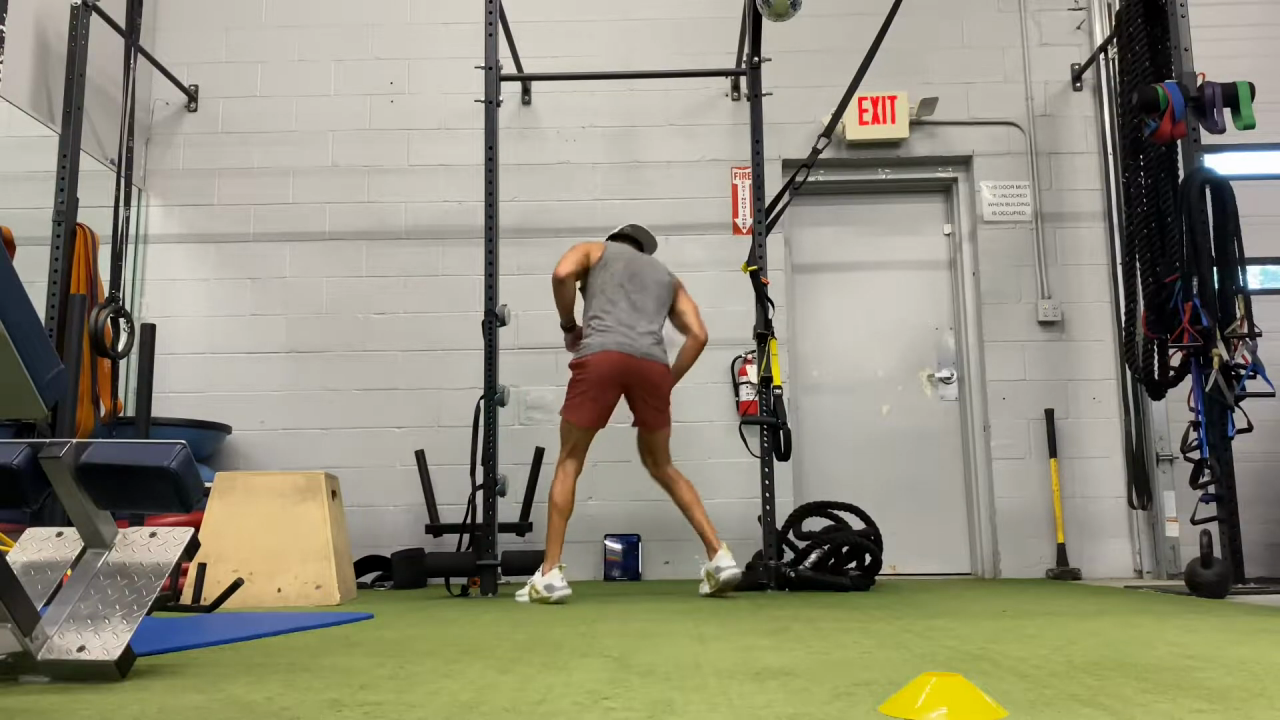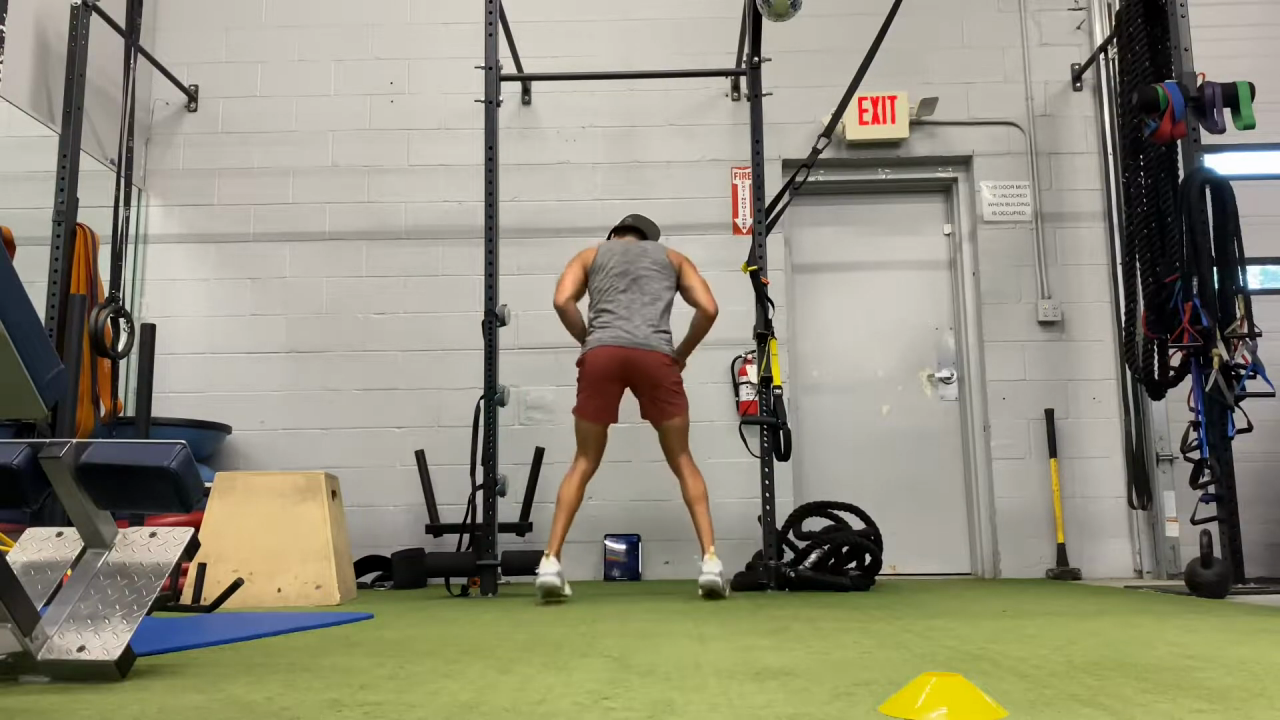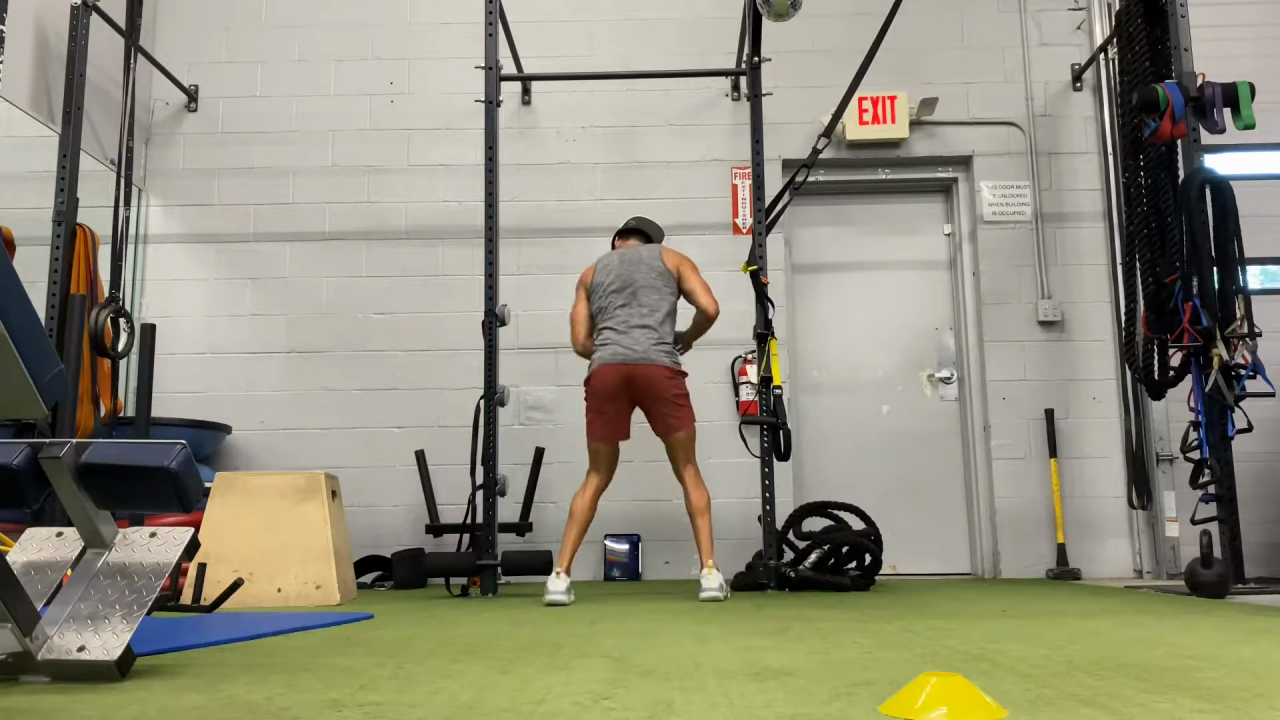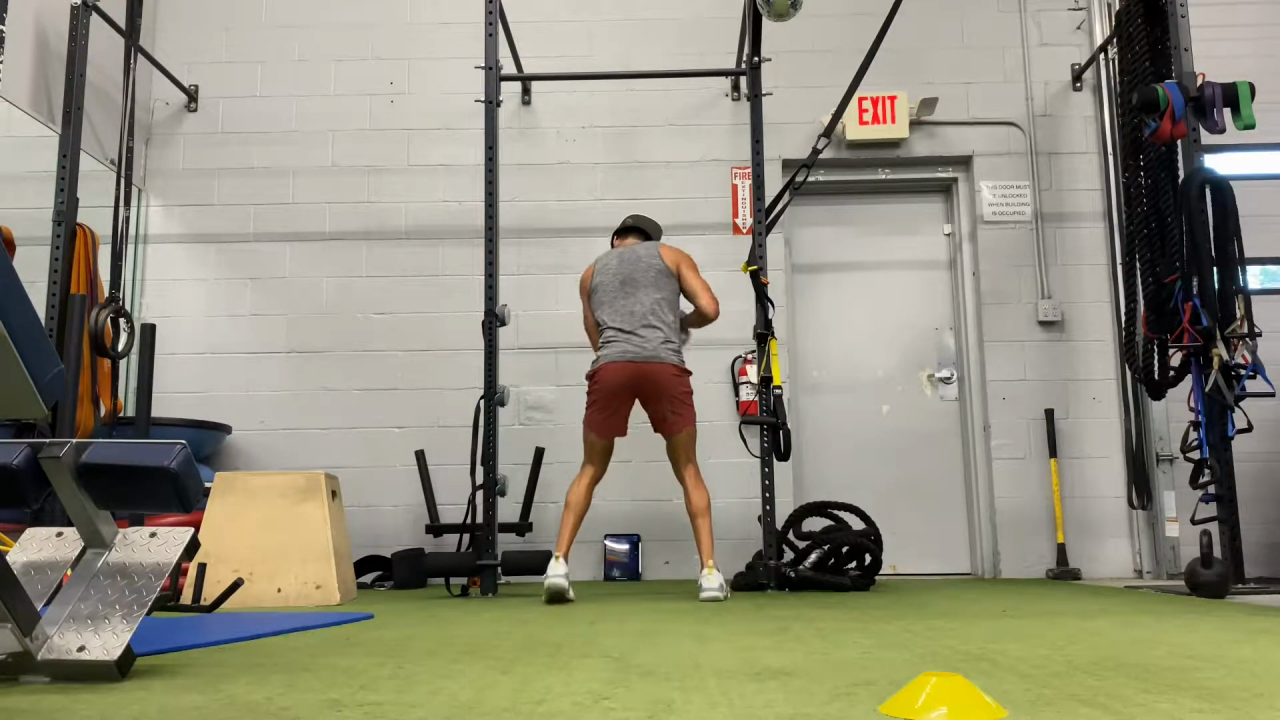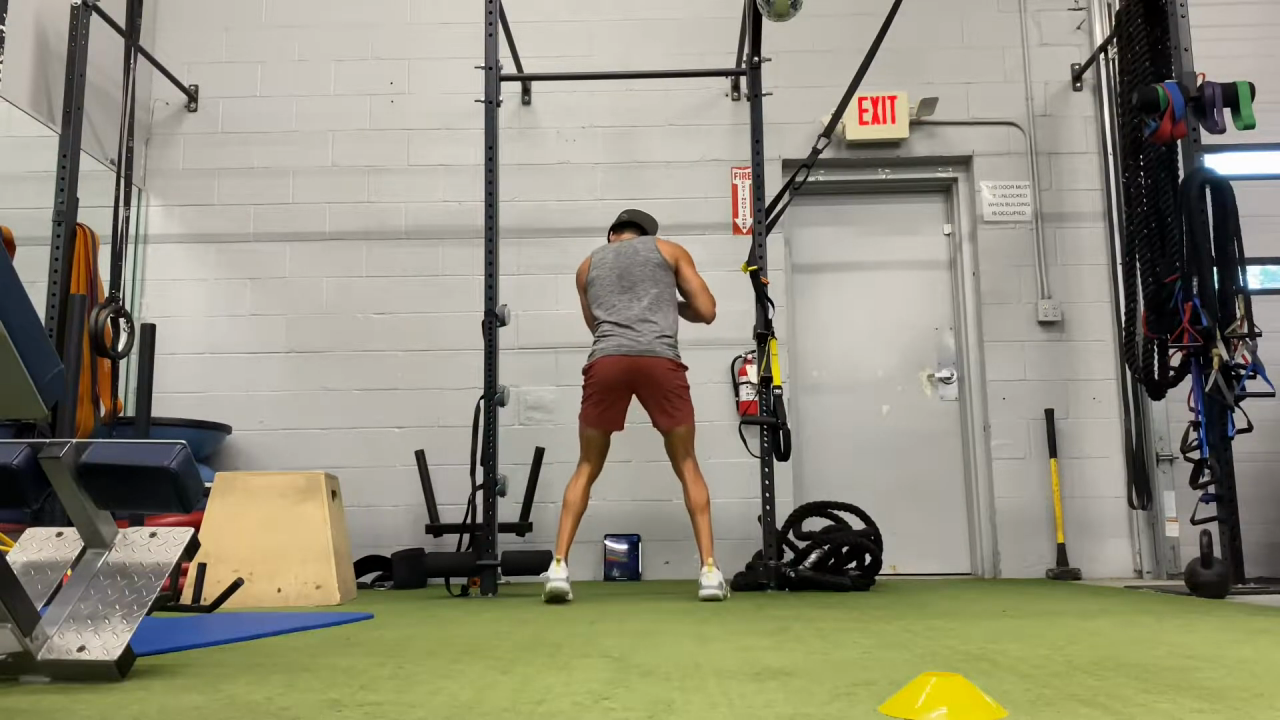
dt=0.1s
person 1, frame 1
left shoulder: (596, 251)
right shoulder: (666, 275)
left elbow: (562, 272)
right elbow: (698, 334)
left wrist: (572, 329)
right wrist: (670, 379)
left hip: (602, 359)
right hip: (652, 365)
left knee: (569, 464)
right knee: (663, 470)
left ankle: (551, 573)
right ankle: (720, 556)
person 1, frame 2
left shoulder: (593, 254)
right shoulder: (671, 257)
left elbow: (562, 300)
right elbow: (709, 308)
right wrist: (681, 354)
left hip: (603, 354)
right hip: (655, 357)
left knee: (584, 464)
right knee: (682, 461)
left ankle: (551, 562)
right ankle: (711, 561)
person 1, frame 3
left shoulder: (592, 272)
right shoulder: (671, 258)
left elbow: (581, 344)
right elbow: (709, 309)
right wrist: (682, 340)
left hip: (607, 370)
right hip: (658, 369)
left knee: (597, 478)
right knee: (687, 472)
left ankle: (560, 576)
right ankle: (709, 573)
person 1, frame 4
left shoulder: (593, 271)
right shoulder: (671, 256)
right elbow: (709, 310)
left hip: (611, 368)
right hip: (664, 366)
left knee: (591, 471)
right knee: (688, 472)
left ankle: (558, 564)
right ankle: (709, 573)
person 1, frame 5
left shoulder: (588, 264)
right shoulder: (669, 250)
right elbow: (707, 312)
left hip: (606, 363)
right hip: (660, 361)
left knee: (587, 468)
right knee: (687, 467)
left ankle: (558, 569)
right ankle: (708, 571)
